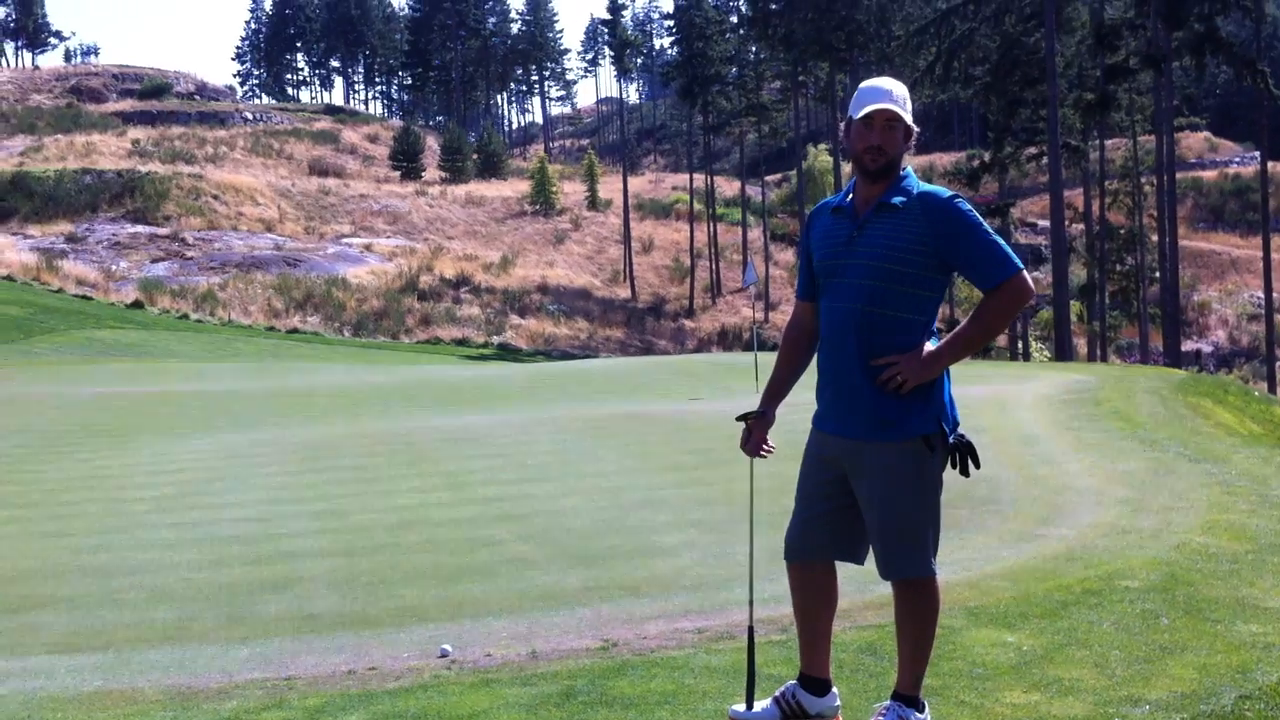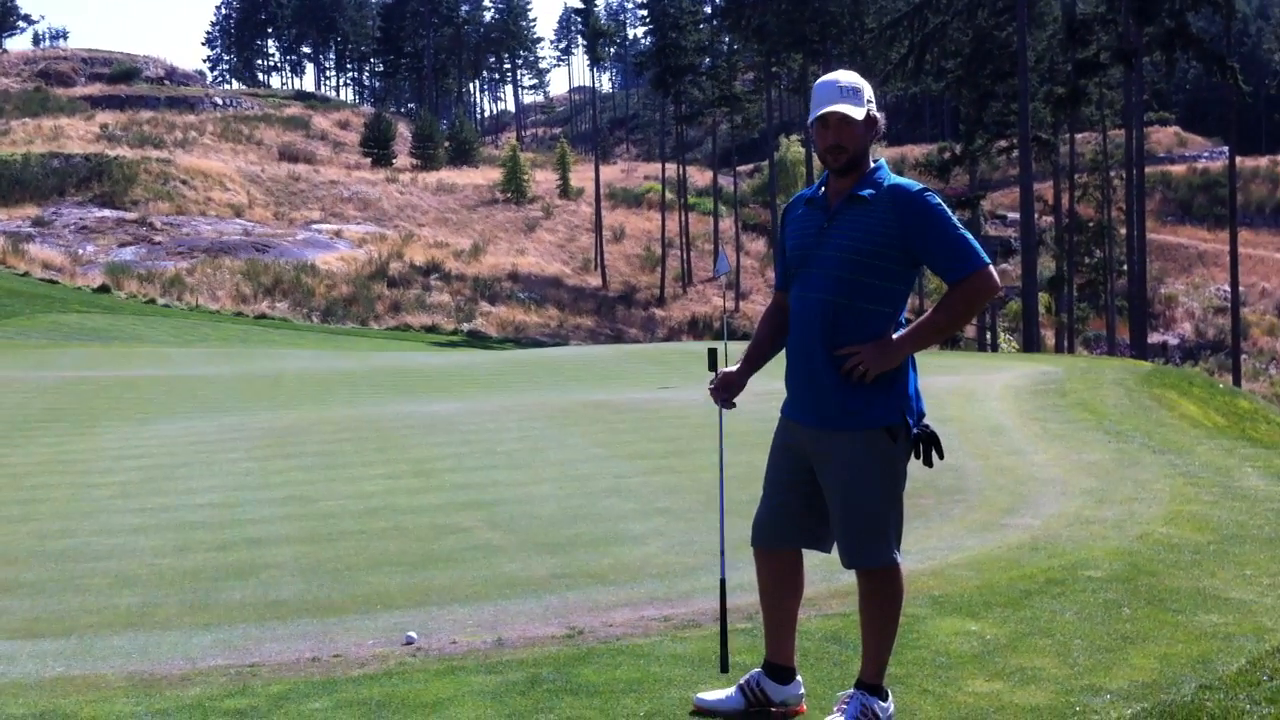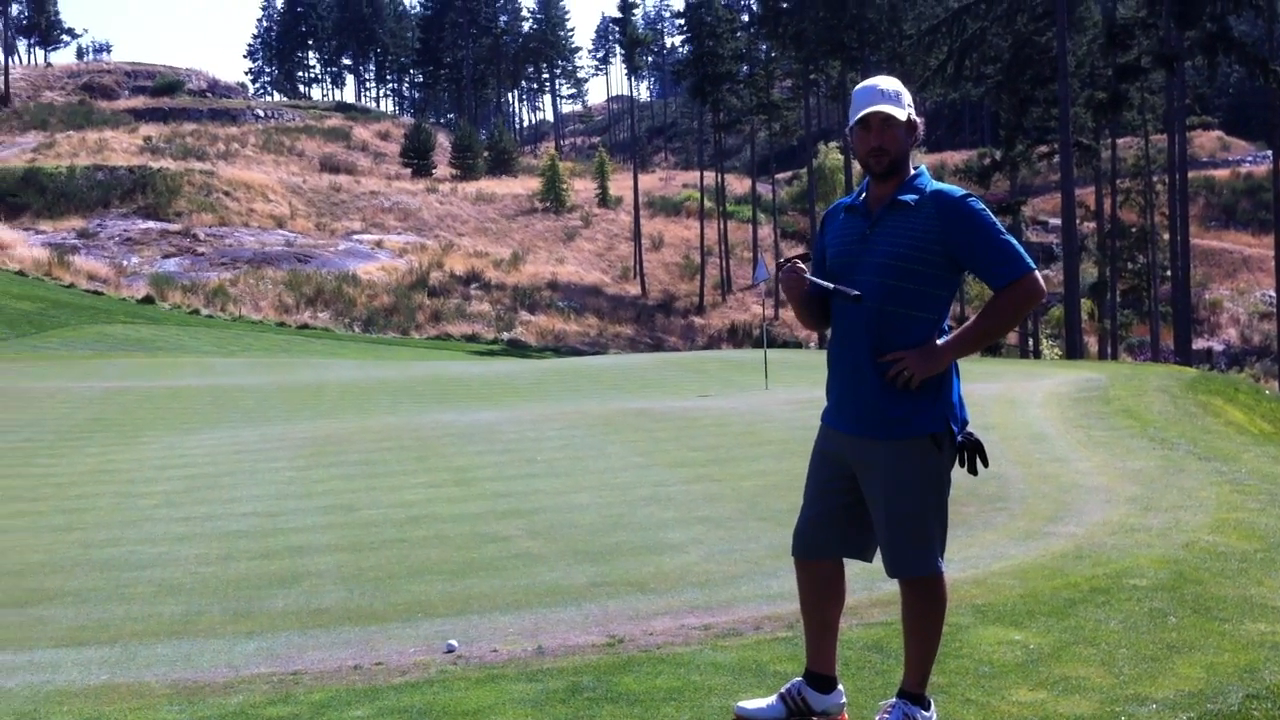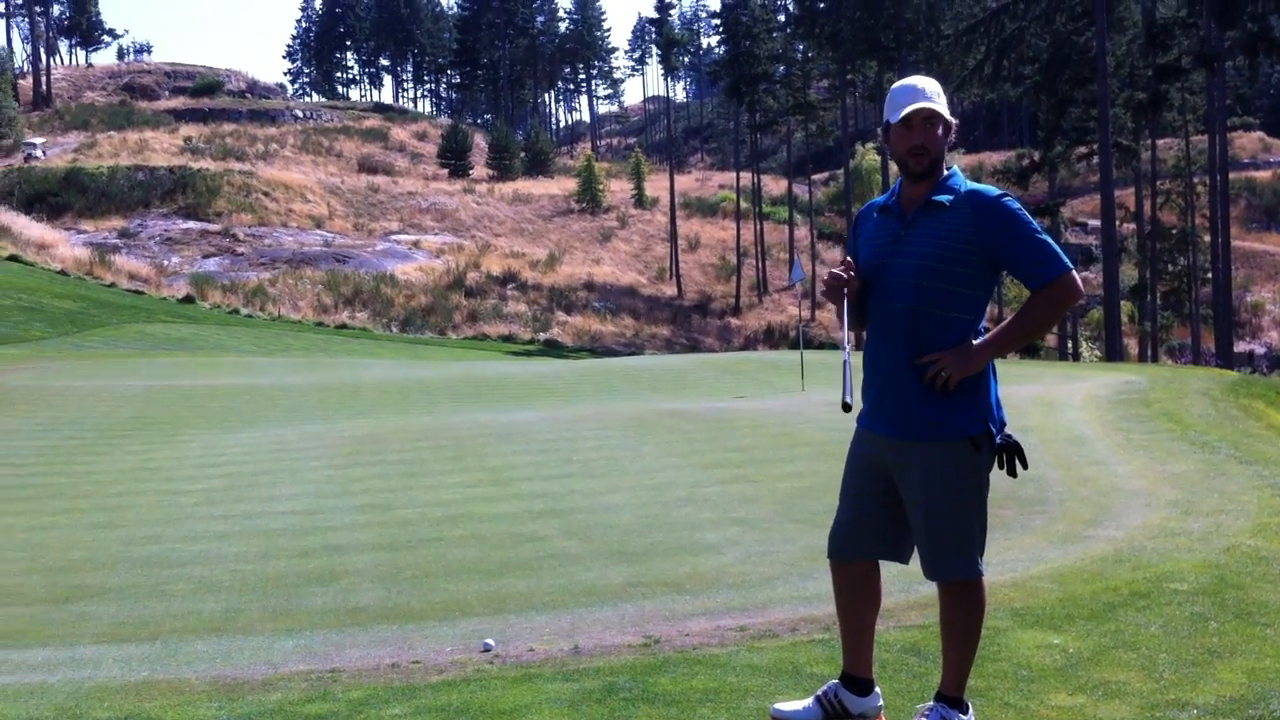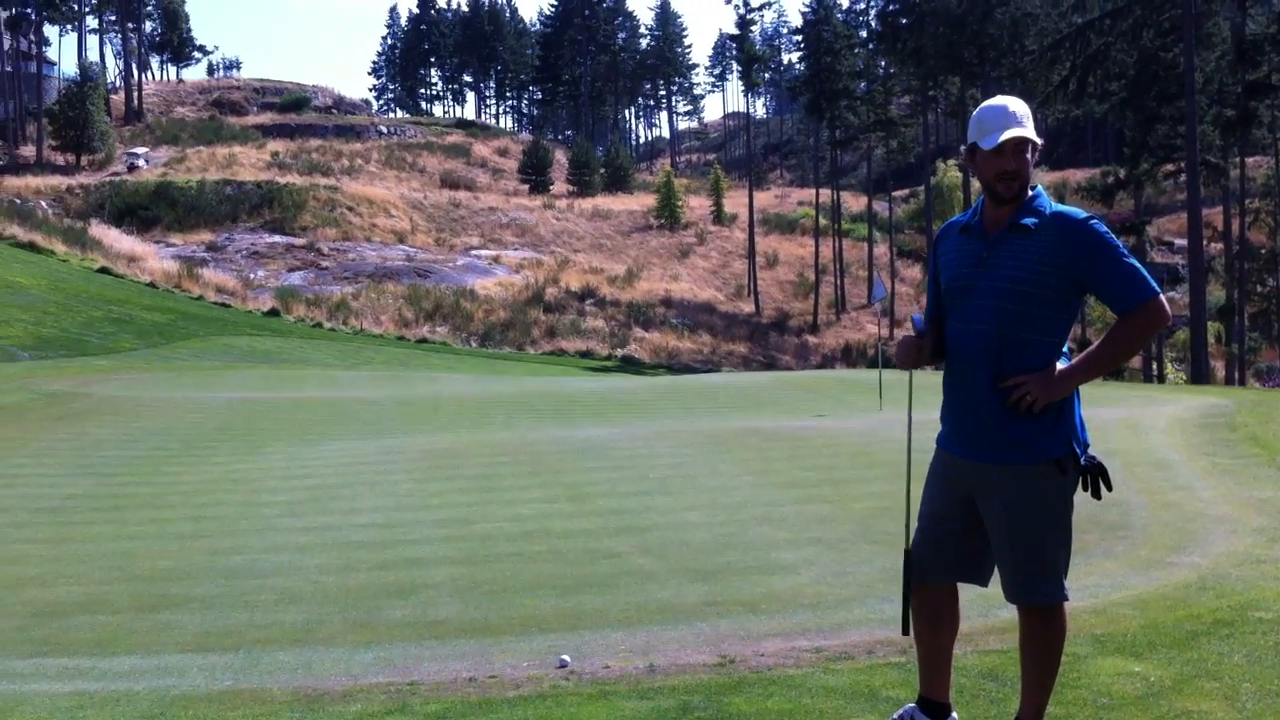
dt=0.7s
person 1, frame 1
left shoulder: (937, 211)
right shoulder: (822, 219)
left elbow: (1014, 288)
left wrist: (939, 357)
right wrist: (767, 407)
left hip: (904, 429)
right hip: (831, 427)
left knee: (909, 569)
right knee: (806, 554)
person 1, frame 2
left shoulder: (907, 203)
right shoulder: (797, 210)
left elbow: (980, 282)
left wrist: (900, 345)
right wrist: (744, 367)
left hip: (870, 418)
right hip: (800, 414)
left knee: (873, 557)
right knee: (773, 540)
person 1, frame 3
left shoulder: (949, 209)
right shoulder: (836, 217)
left elbow: (1026, 287)
left wrist: (946, 350)
right wrist: (797, 293)
left hip: (913, 426)
right hip: (841, 422)
left knee: (916, 565)
right knee: (814, 550)
person 1, frame 4
left shoulder: (986, 209)
right shoulder: (869, 218)
left elbow: (1064, 287)
left wrist: (984, 349)
right wrist: (842, 293)
left hip: (951, 428)
right hip: (877, 423)
left knee: (955, 569)
right knee: (850, 552)
person 1, frame 5
left shoulder: (1073, 231)
right shoulder: (949, 238)
left elbow: (1152, 312)
left wrist: (1070, 375)
right wrist: (917, 348)
left hip: (1035, 452)
right hip: (958, 445)
left knee: (1037, 594)
right knee: (927, 574)
